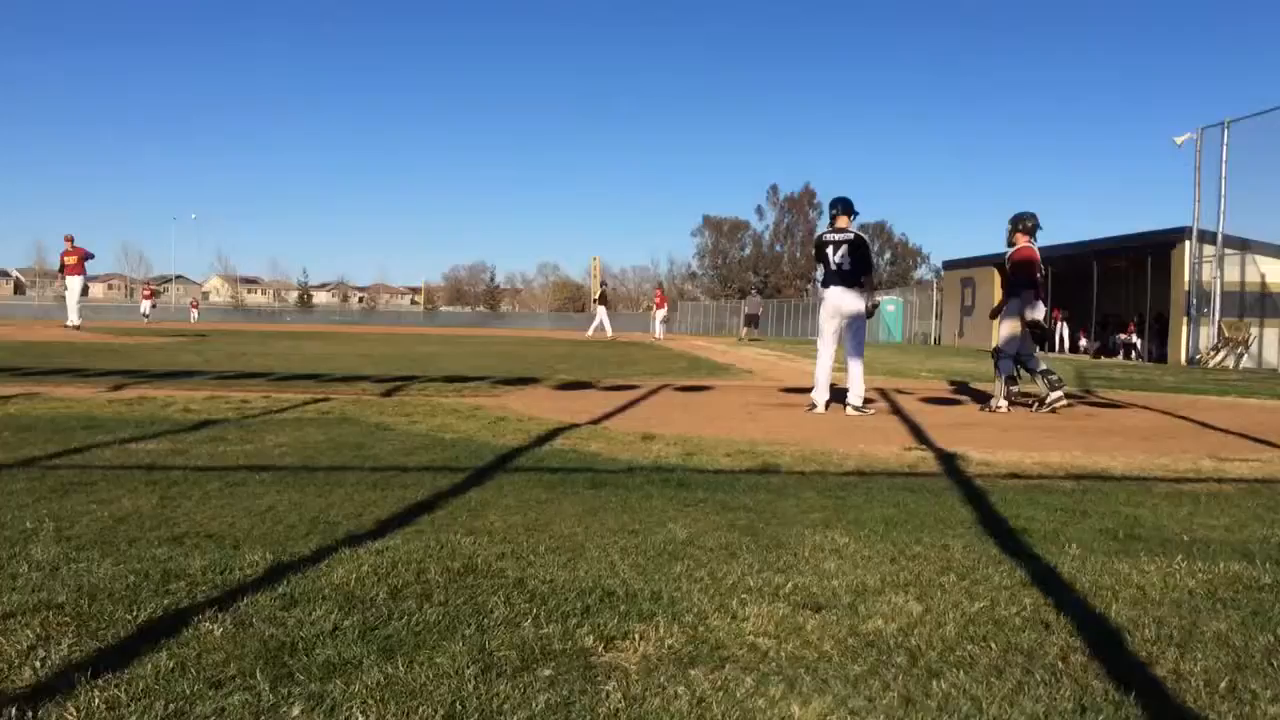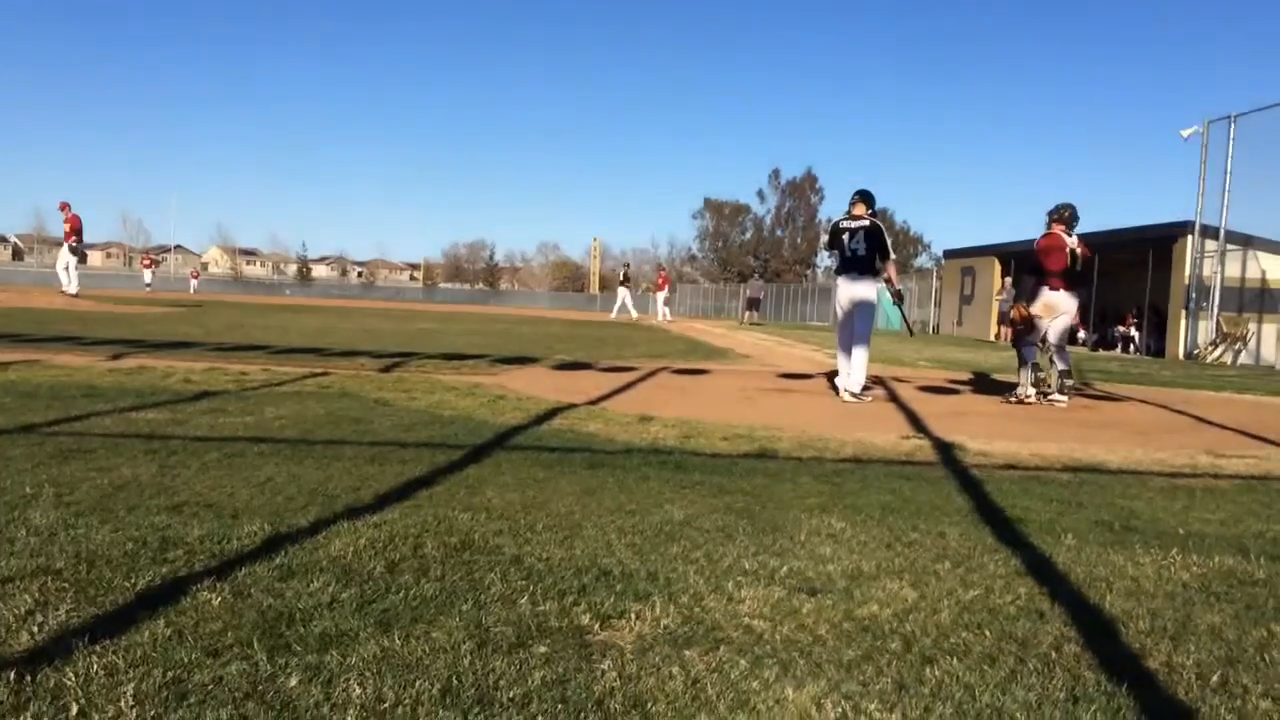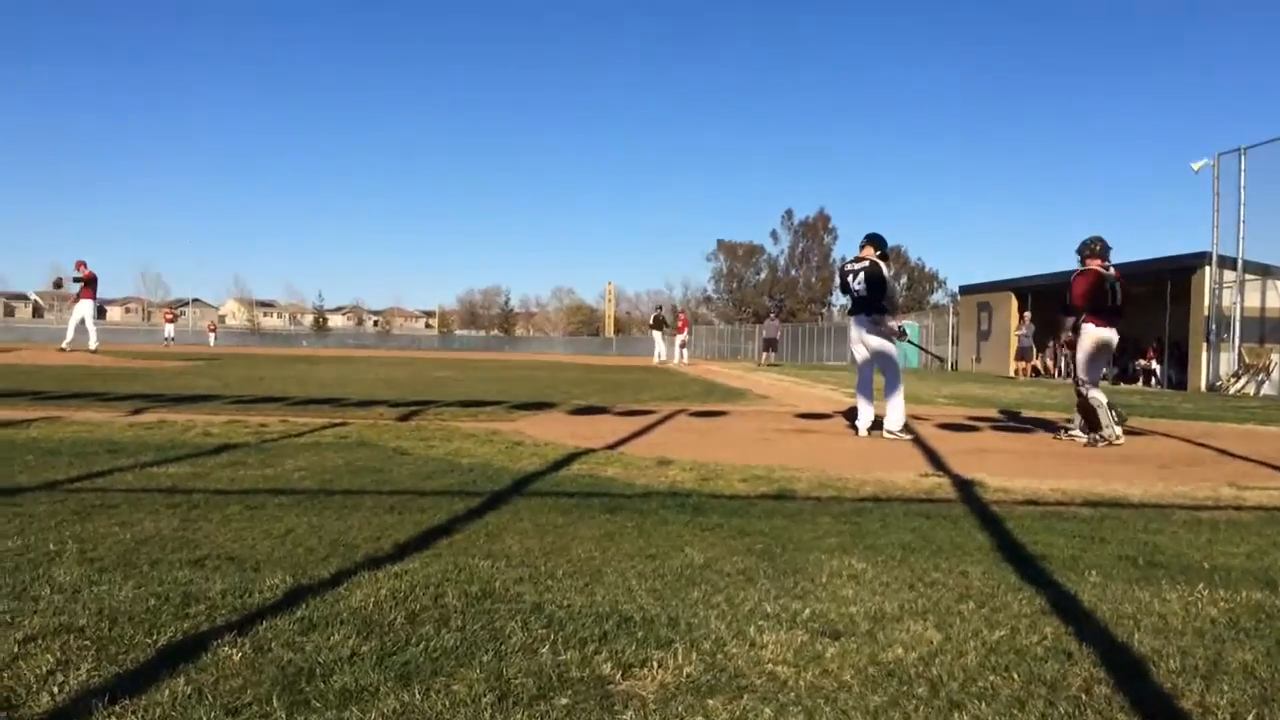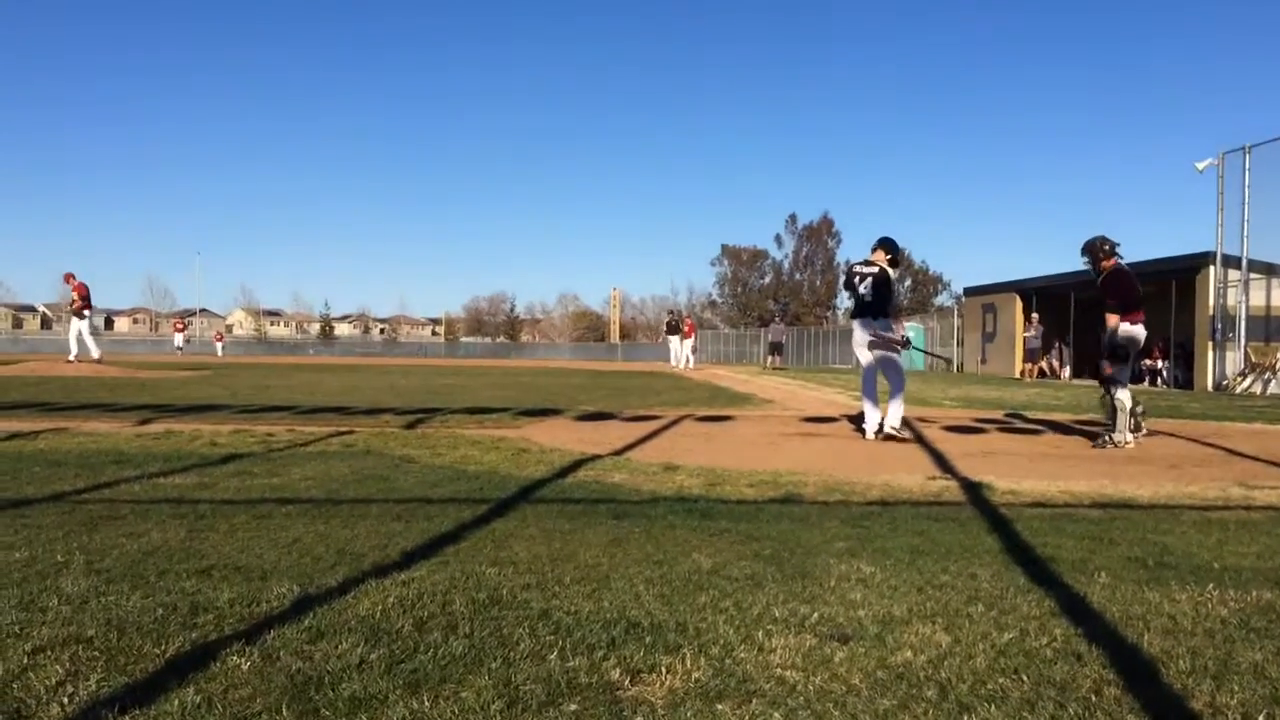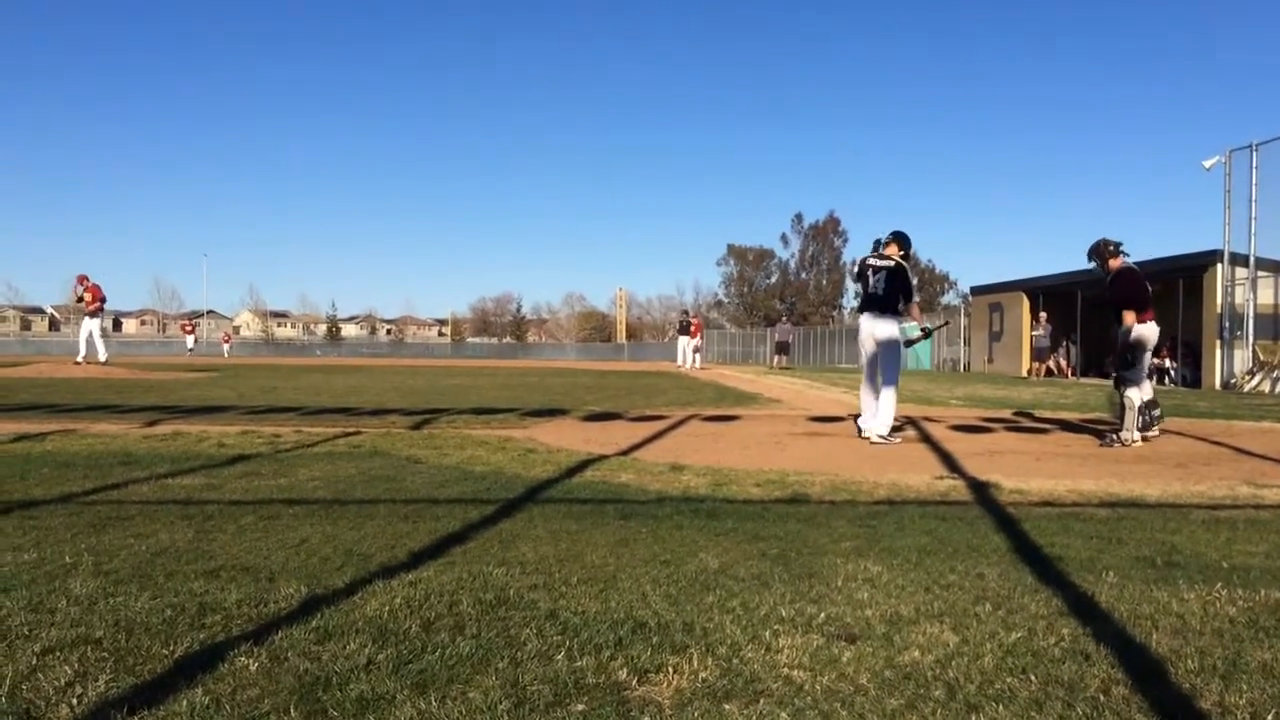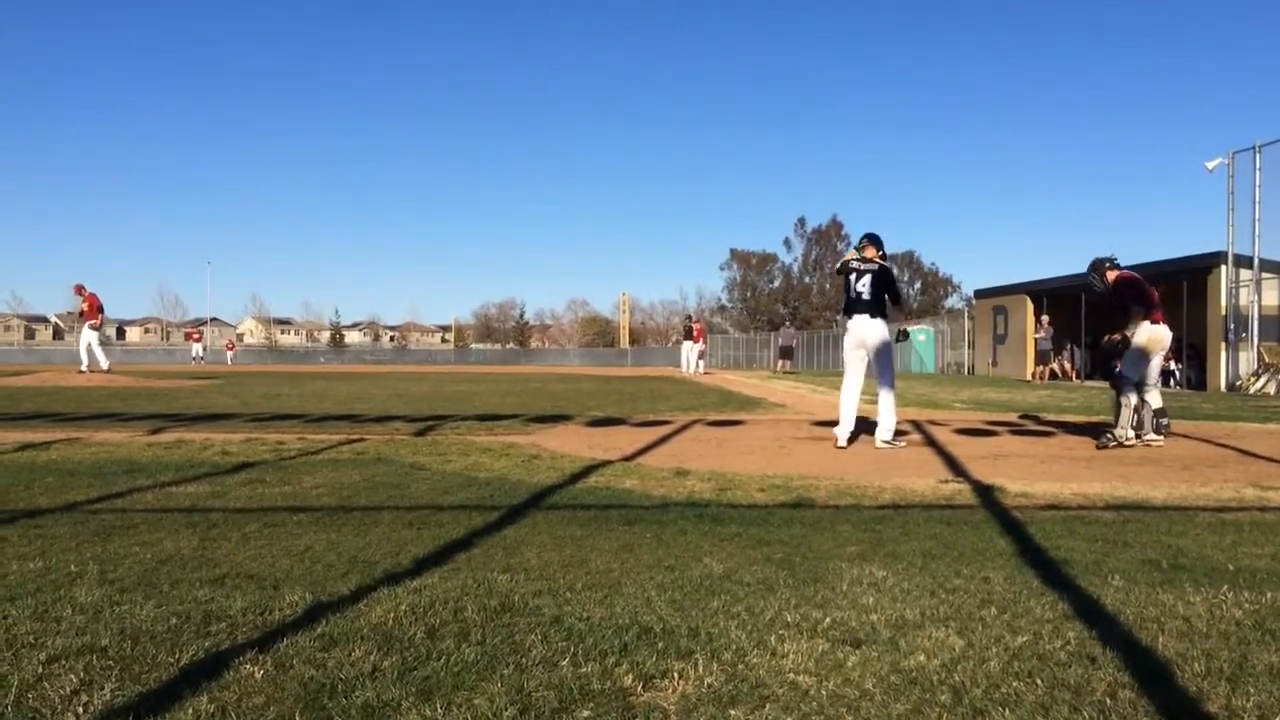
dt=0.5s
person 1, frame 1
left shoulder: (822, 238)
right shoulder: (859, 239)
right elbow: (868, 274)
right wrist: (870, 301)
left hip: (831, 295)
right hip: (854, 297)
left knee: (825, 349)
right knee: (855, 351)
left ankle: (819, 400)
right ankle: (854, 402)
person 1, frame 2
left shoulder: (837, 225)
right shoulder: (875, 226)
left elbow: (828, 246)
right elbow: (887, 259)
right wrist: (895, 286)
left hip: (843, 284)
right hip: (865, 285)
left knee: (844, 336)
right knee: (861, 339)
left ankle: (843, 384)
right ankle: (853, 388)
person 1, frame 3
left shoulder: (845, 268)
right shoulder: (877, 265)
right elbow: (887, 297)
right wrist: (897, 324)
left hip: (855, 325)
right hip: (876, 324)
left knee: (864, 374)
right knee: (893, 375)
left ankle: (863, 424)
right ankle: (893, 426)
person 1, frame 4
left shoulder: (853, 269)
right shoulder: (885, 272)
right elbow: (890, 306)
right wrist: (901, 332)
left hip: (859, 328)
right hip: (880, 327)
left knee: (868, 377)
right knee: (896, 378)
left ankle: (870, 427)
right ankle: (892, 424)
person 1, frame 5
left shoulder: (866, 261)
right shoulder: (900, 267)
right elbow: (910, 302)
left wrist: (875, 251)
right wrist: (922, 325)
left hip: (865, 321)
right hip: (887, 324)
left knee: (868, 377)
right knee: (889, 380)
left ankle: (865, 426)
right ankle: (880, 431)
person 1, frame 6
left shoulder: (850, 265)
right shoulder: (884, 270)
left elbow: (840, 266)
right elbow: (896, 303)
left wrist: (857, 250)
left hip: (853, 326)
right hip: (876, 326)
left knee: (851, 381)
right knee: (885, 383)
left ankle: (843, 433)
right ankle: (884, 436)
person 2, frame 1
left shoulder: (1021, 253)
right shoulder: (1030, 252)
left elbow: (1028, 287)
left wrist: (1031, 317)
right wrist: (999, 307)
left hip: (1021, 309)
right hip: (1029, 309)
left knee: (1004, 353)
right knee: (1025, 355)
left ankle: (1000, 400)
right ankle: (1053, 393)
person 2, frame 2
left shoulder: (1047, 240)
right shoulder: (1082, 247)
left elbow: (1035, 271)
right elbow: (1083, 278)
right wrist: (1073, 308)
left hip: (1049, 296)
right hip: (1070, 299)
right knee: (1056, 345)
right ankle: (1061, 392)
person 2, frame 3
left shoulder: (1085, 276)
right shoulder: (1117, 278)
left elbow: (1073, 309)
right elbow: (1119, 313)
left hip: (1092, 332)
right hip: (1111, 333)
left knee: (1088, 383)
right knee: (1086, 381)
left ankle: (1111, 430)
right ankle: (1081, 428)
person 2, frame 4
left shoulder: (1111, 276)
right shoulder: (1123, 272)
left elbow: (1113, 311)
left wrist: (1110, 341)
left hip: (1123, 330)
right hip: (1135, 328)
left knee: (1116, 382)
right knee: (1115, 380)
left ankle: (1122, 435)
right ankle: (1135, 423)
person 2, frame 5
left shoulder: (1122, 275)
right shoulder: (1130, 272)
left elbow: (1129, 311)
left wrist: (1122, 343)
left hip: (1137, 329)
right hip: (1148, 327)
left knee: (1127, 381)
right knee: (1139, 377)
left ankle: (1129, 434)
right ankle: (1150, 423)
person 2, frame 6
left shoulder: (1122, 280)
right shoulder: (1129, 280)
left elbow: (1138, 310)
left wrist: (1125, 334)
right wrist: (1122, 334)
left hip: (1149, 331)
right hip: (1161, 332)
left knee: (1125, 379)
right knee: (1149, 385)
left ankle: (1124, 432)
right ankle: (1154, 433)
